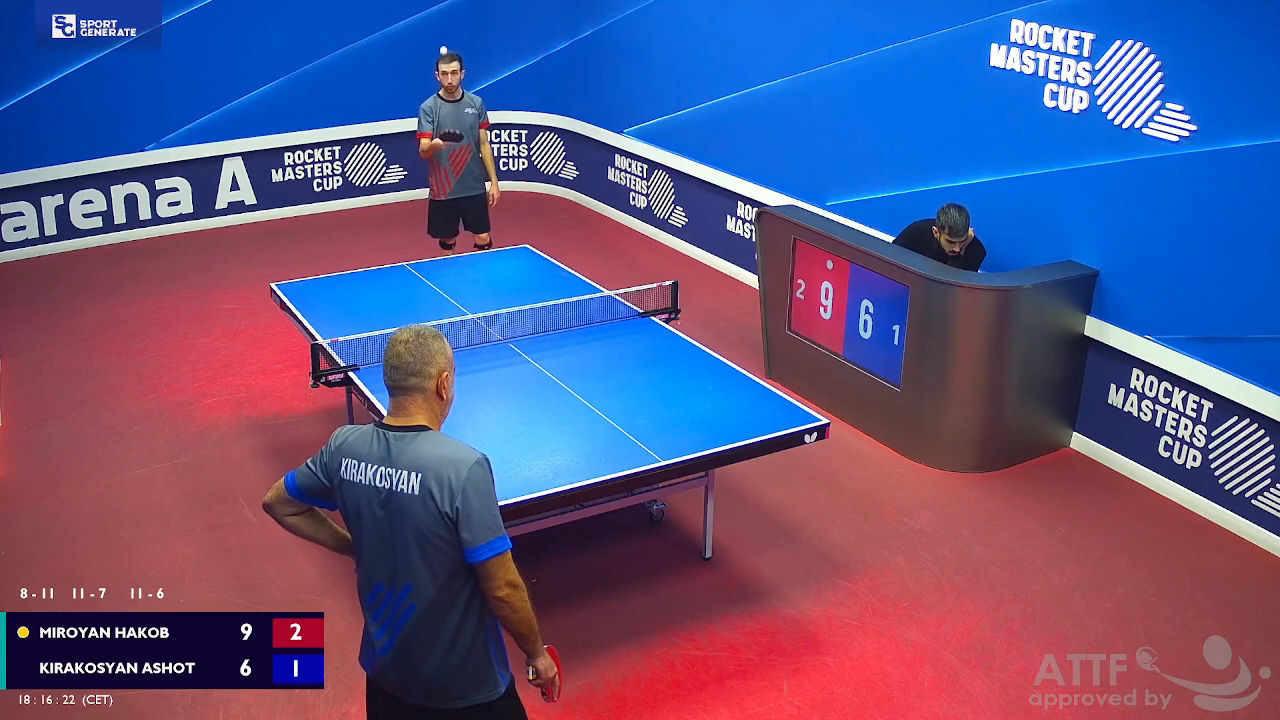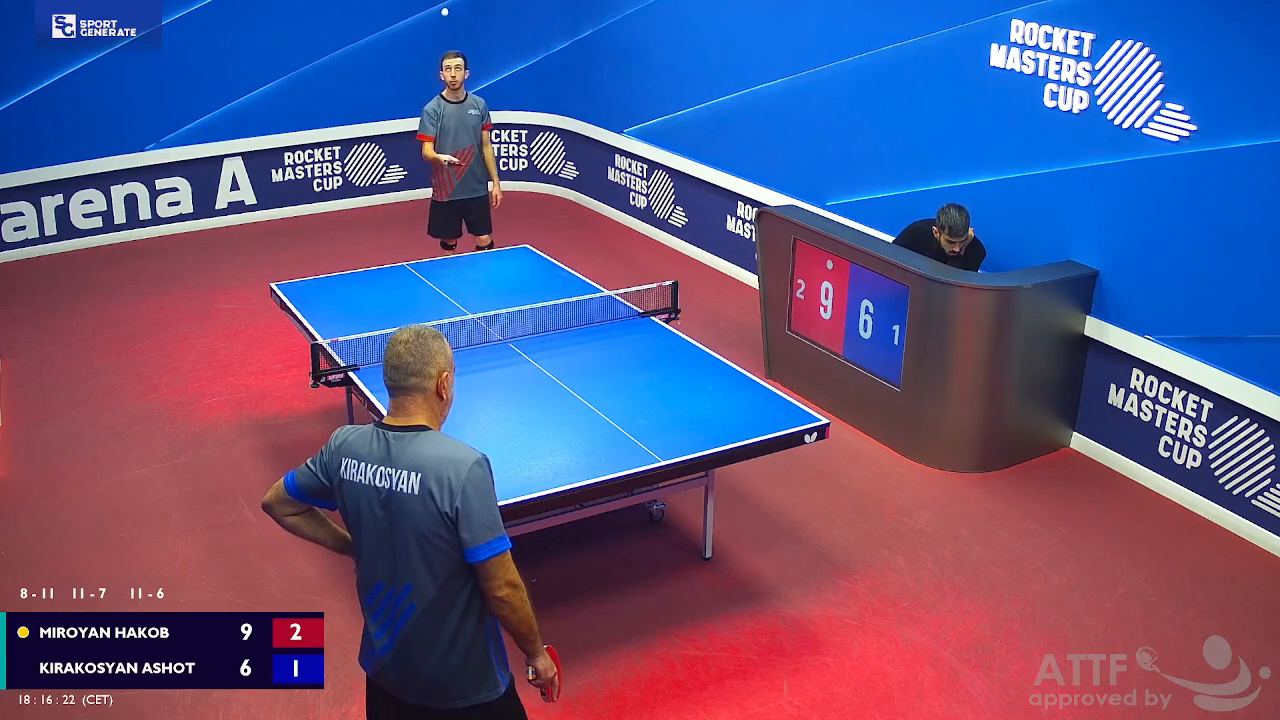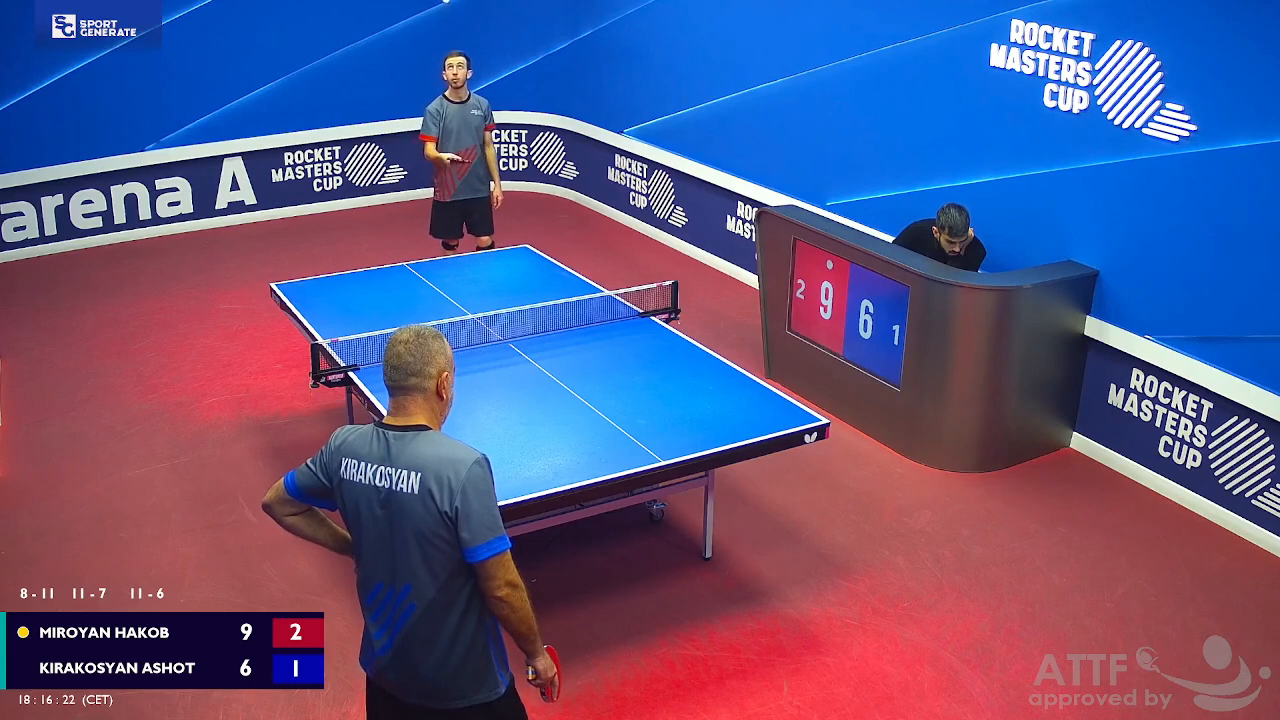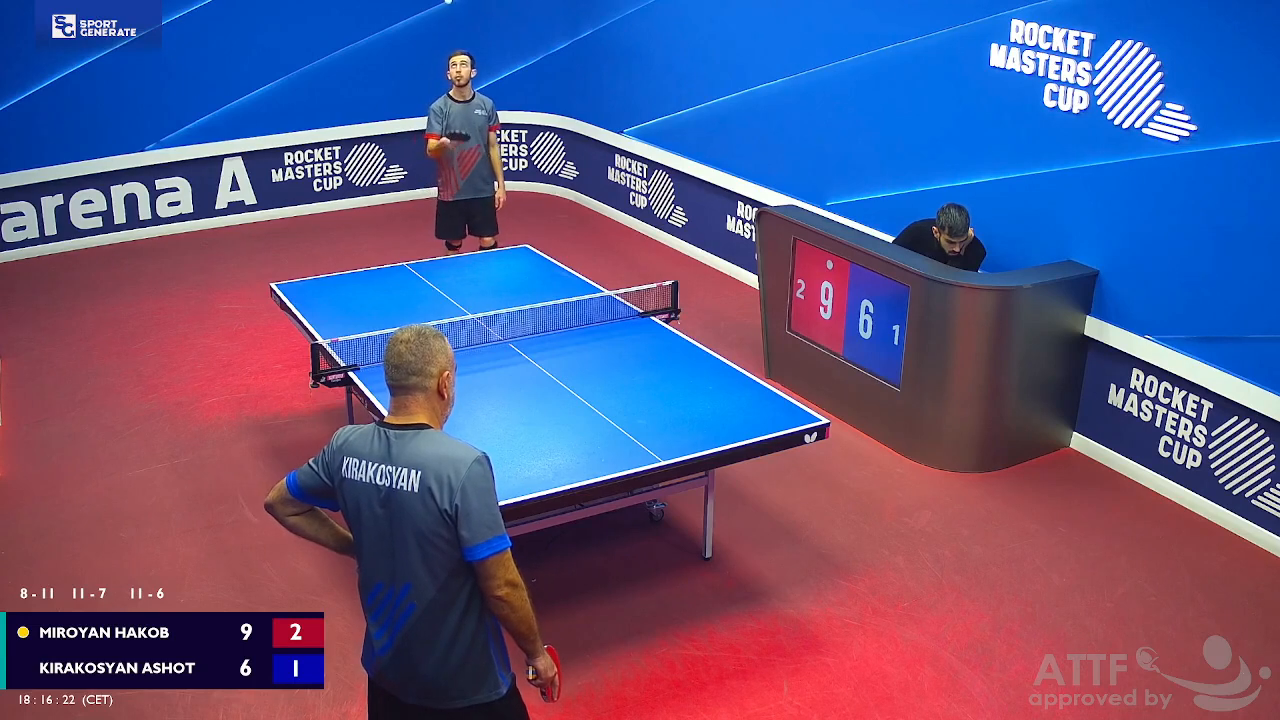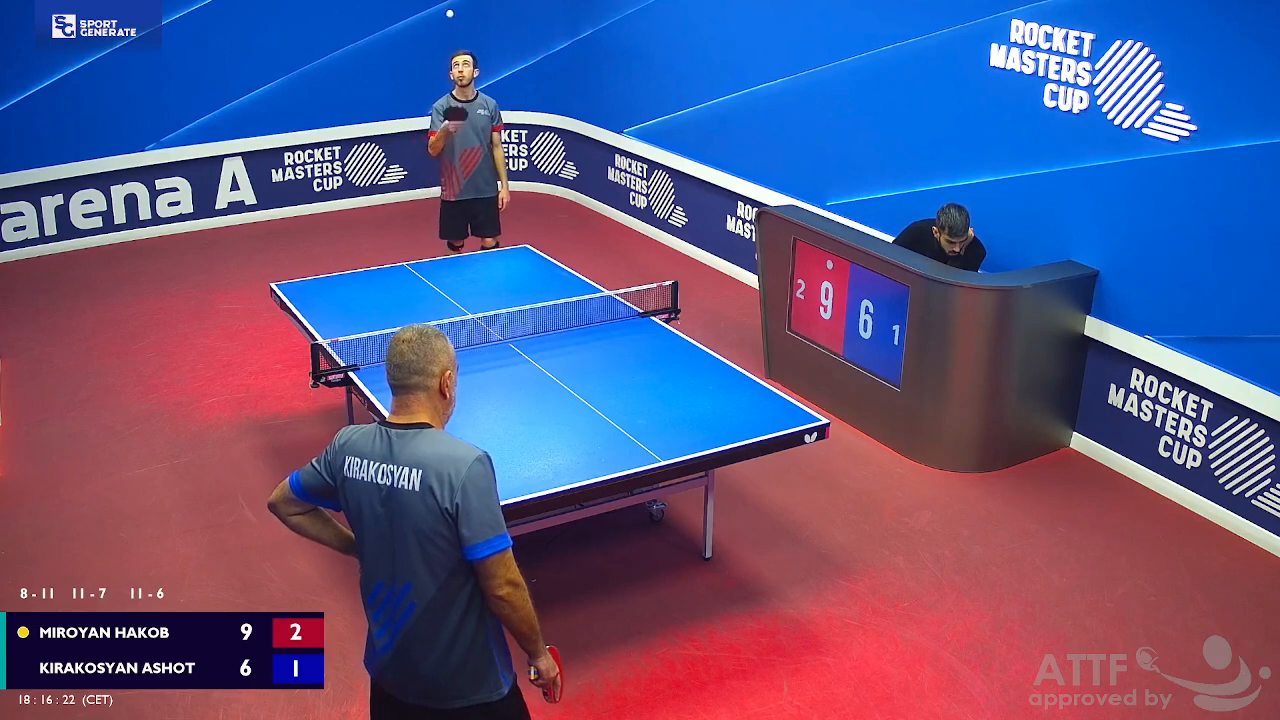
dt=0.1s
person 1, frame 1
left shoulder: (345, 446)
right shoulder: (463, 467)
left elbow: (278, 503)
right elbow: (502, 589)
right wrist: (537, 653)
left hip: (385, 668)
right hip: (466, 686)
person 1, frame 2
left shoulder: (344, 446)
right shoulder: (463, 467)
left elbow: (277, 504)
right elbow: (502, 589)
right wrist: (536, 653)
left hip: (384, 669)
right hip: (465, 685)
person 1, frame 3
left shoulder: (344, 446)
right shoulder: (462, 467)
left elbow: (277, 504)
right elbow: (501, 588)
right wrist: (536, 653)
left hip: (384, 668)
right hip: (466, 686)
person 1, frame 4
left shoulder: (346, 447)
right shoulder: (463, 466)
left elbow: (280, 505)
right elbow: (501, 587)
right wrist: (536, 652)
left hip: (386, 669)
right hip: (467, 684)
person 1, frame 5
left shoulder: (348, 446)
right shoulder: (464, 465)
left elbow: (283, 504)
right elbow: (502, 587)
right wrist: (538, 652)
left hip: (388, 669)
right hip: (469, 685)
person 2, frame 1
left shoulder: (476, 103)
right shoulder: (428, 108)
left elbow: (484, 144)
right elbow: (423, 151)
left wrist: (494, 181)
right wrist: (434, 144)
left hip: (474, 187)
right hip: (443, 190)
left knee: (483, 240)
right knee: (447, 242)
person 2, frame 2
left shoulder: (479, 105)
right shoulder: (432, 109)
left elbow: (486, 146)
right elbow: (426, 151)
left wrist: (496, 183)
right wrist: (439, 158)
left hip: (477, 189)
right hip: (445, 192)
left knee: (484, 241)
right knee: (449, 243)
person 2, frame 3
left shoulder: (482, 105)
right shoulder: (434, 109)
left elbow: (489, 146)
right elbow: (428, 151)
left wrist: (497, 184)
right wrist: (441, 156)
left hip: (479, 190)
right hip: (447, 192)
left knee: (485, 242)
right knee: (450, 244)
person 2, frame 4
left shoulder: (487, 105)
right shoulder: (438, 108)
left elbow: (493, 147)
right elbow: (430, 151)
left wrist: (501, 185)
right wrist: (443, 144)
left hip: (483, 190)
right hip: (451, 192)
left knee: (488, 242)
right knee: (453, 245)
person 2, frame 5
left shoulder: (490, 105)
right shoulder: (441, 107)
left elbow: (497, 147)
right elbow: (432, 150)
left wrist: (504, 185)
right wrist: (444, 130)
left hip: (486, 190)
right hip: (454, 191)
left knee: (490, 243)
right knee: (455, 245)
